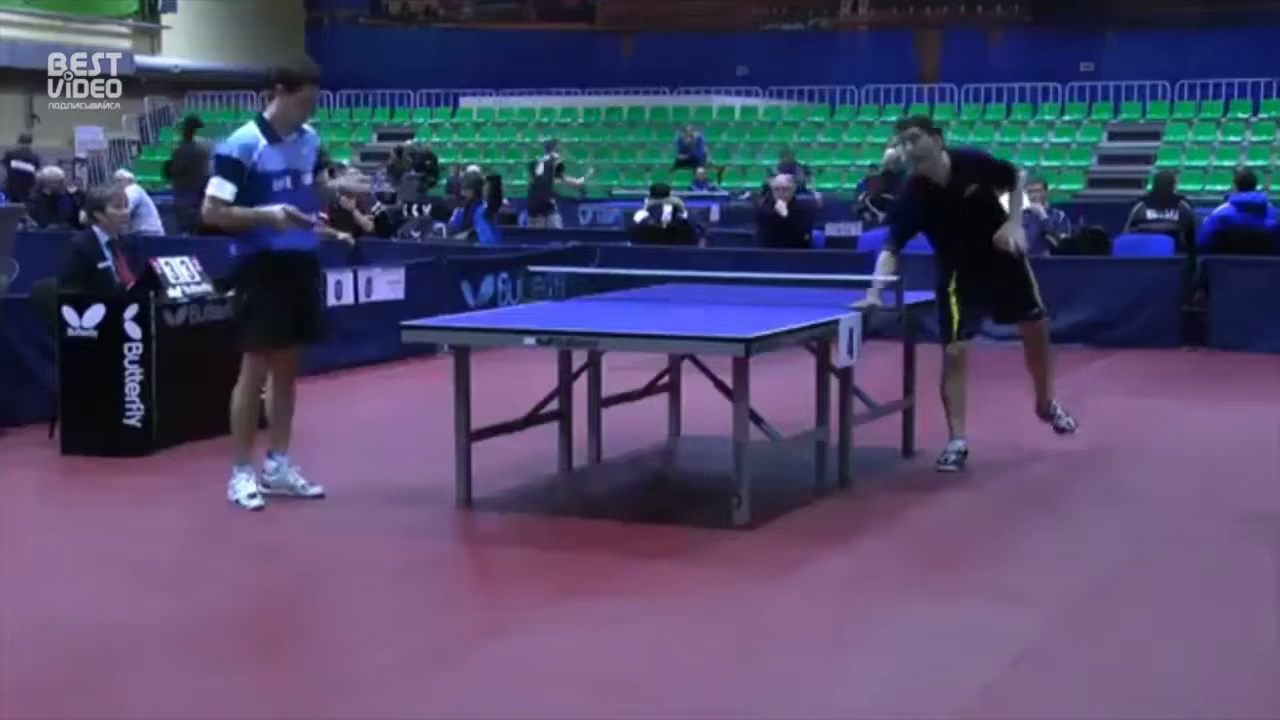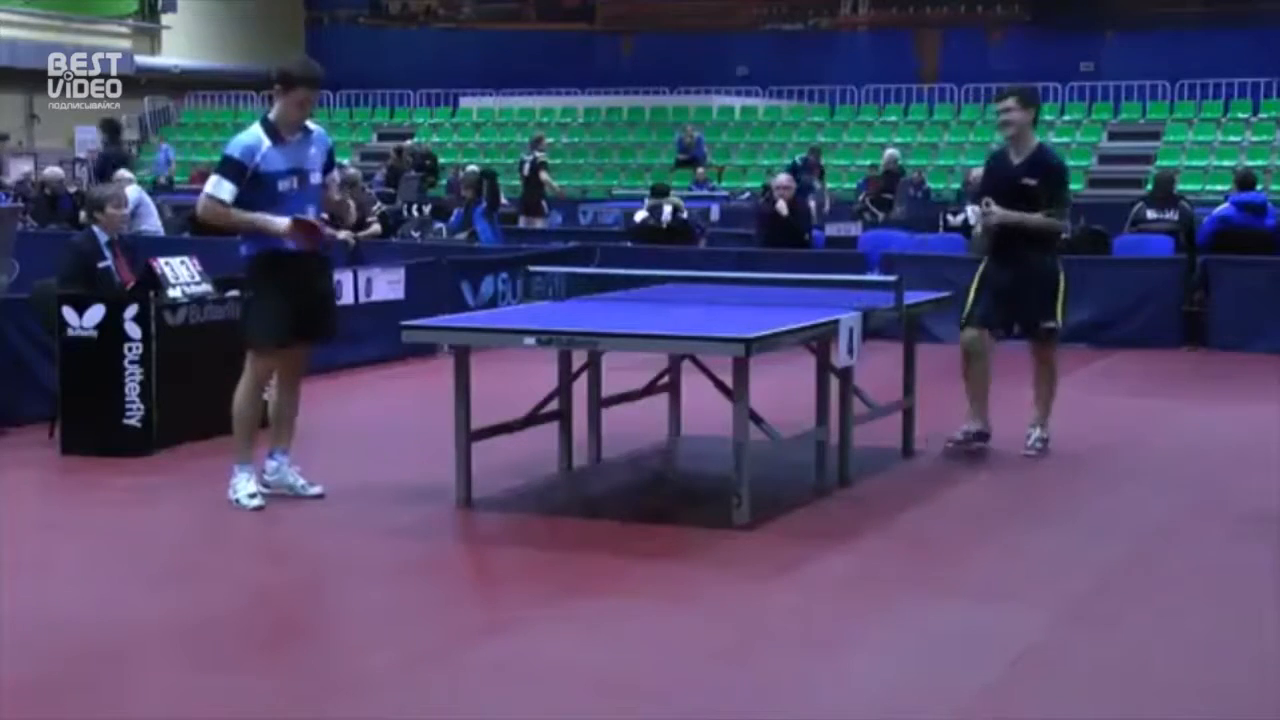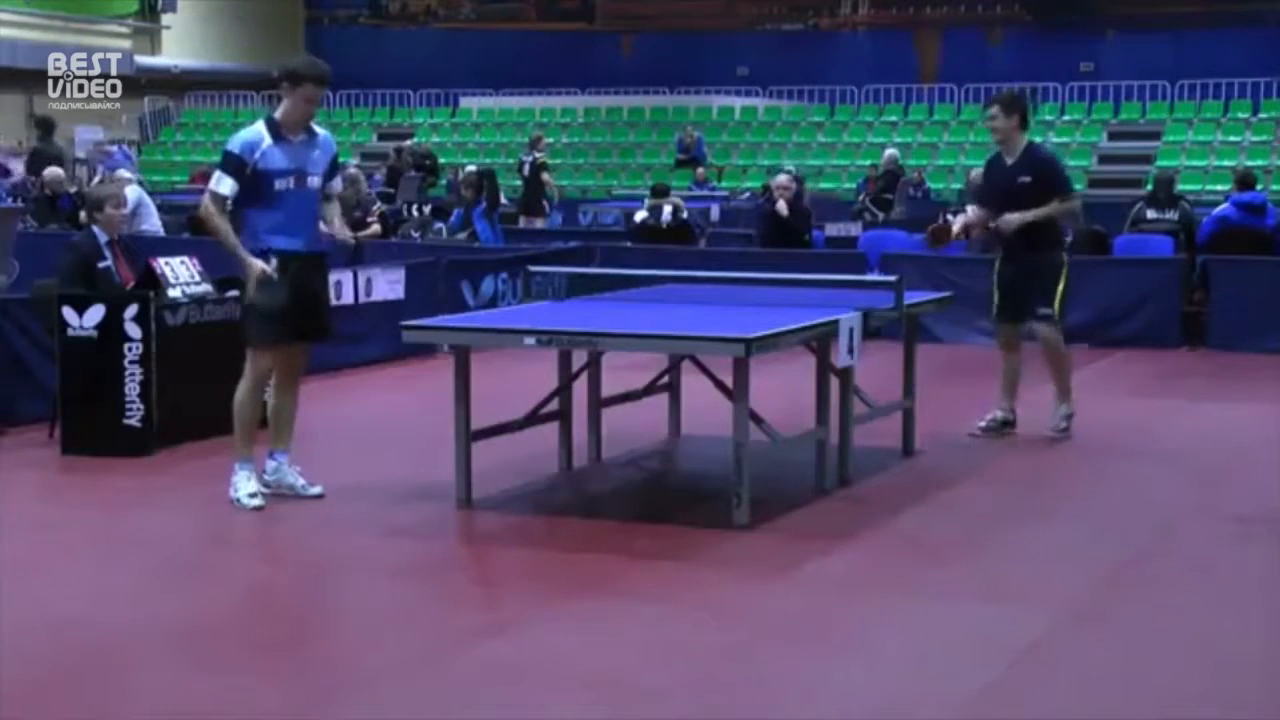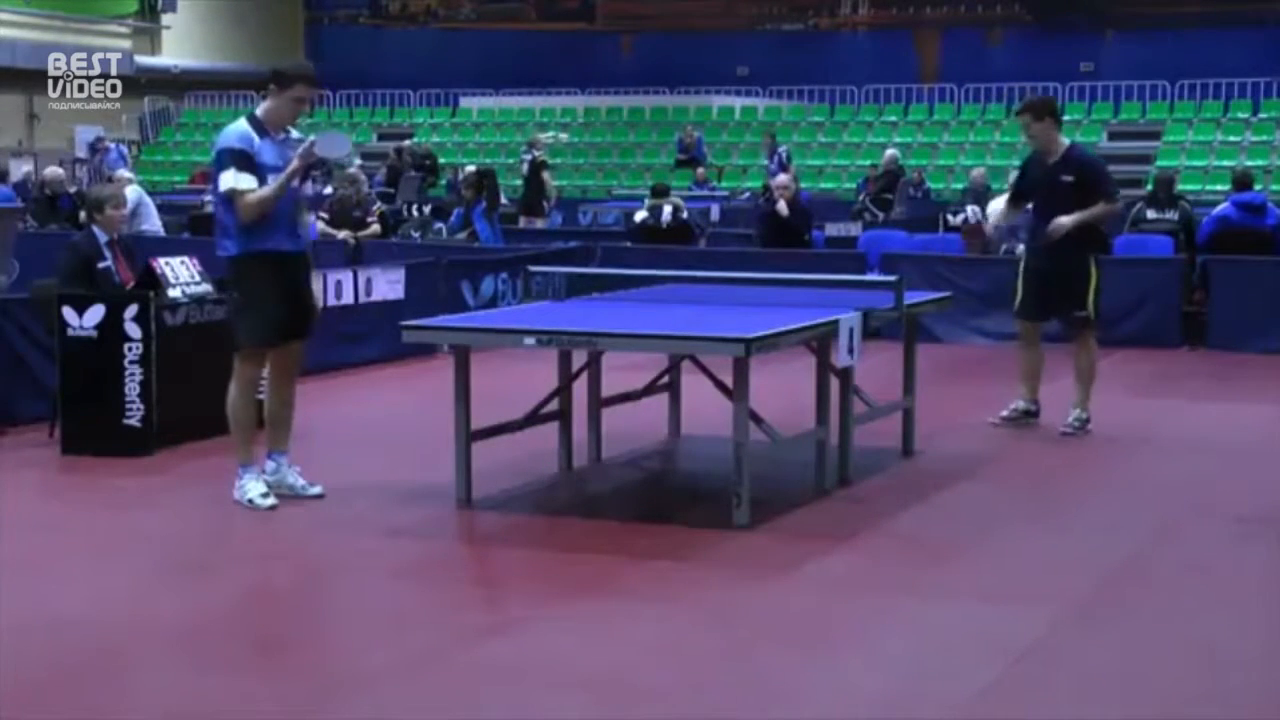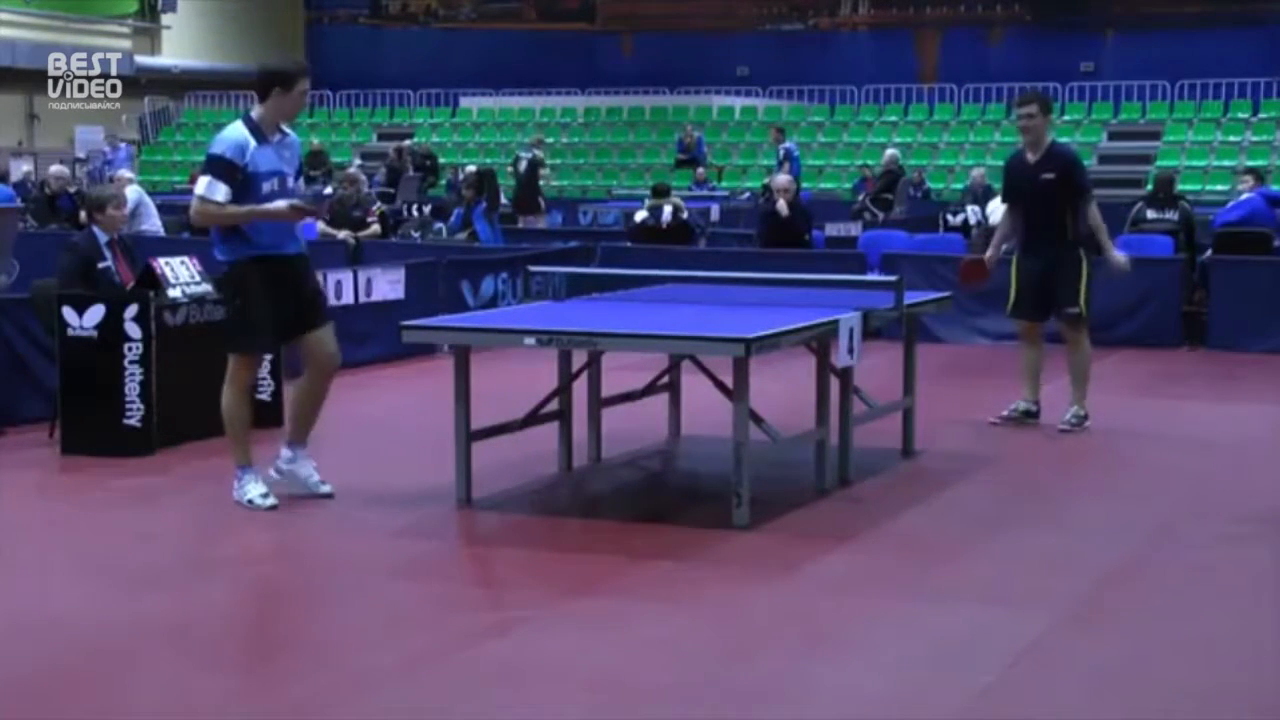
dt=0.7s
person 1, frame 1
left shoulder: (310, 139)
right shoulder: (242, 145)
right elbow: (212, 210)
left wrist: (340, 191)
right wrist: (265, 214)
left hip: (303, 263)
right hip: (262, 267)
left knee: (288, 369)
right knee: (256, 368)
left ankle: (278, 465)
right ankle: (241, 472)
person 1, frame 2
left shoulder: (320, 139)
right shoulder: (248, 146)
right elbow: (207, 207)
left wrist: (340, 208)
right wrist: (265, 222)
left hip: (311, 264)
right hip: (269, 267)
left knee: (293, 368)
right knee: (259, 367)
left ankle: (278, 465)
right ankle: (242, 472)
person 1, frame 3
left shoulder: (325, 144)
right shoulder: (249, 143)
right elbow: (210, 206)
left wrist: (336, 222)
right wrist: (247, 258)
left hip: (310, 266)
right hip: (269, 269)
left knee: (293, 368)
right knee: (260, 367)
left ankle: (278, 465)
right ankle: (243, 470)
person 1, frame 4
left shoulder: (294, 141)
right shoulder: (237, 139)
right elbow: (248, 209)
left wrist: (308, 270)
right wrist: (291, 172)
left hip: (291, 263)
right hip: (252, 265)
left knee: (287, 367)
right knee: (250, 368)
left ankle: (278, 465)
right ankle: (246, 473)
person 1, frame 5
left shoulder: (291, 142)
right shoulder: (231, 144)
right elbow: (200, 212)
right wrist: (267, 211)
left hip: (292, 262)
right hip: (249, 269)
left knee: (325, 359)
right knee: (243, 372)
left ankle: (293, 455)
right ankle: (245, 475)
person 2, frame 1
left shoulder: (975, 162)
right shoulder: (913, 196)
left elbow: (1015, 180)
right elbow: (890, 248)
left wrist: (1014, 223)
right wrist: (875, 290)
left hip: (1004, 258)
right hip: (959, 274)
left knee: (1035, 328)
right knee: (954, 353)
left ankle: (1045, 402)
right ankle: (957, 441)
person 2, frame 2
left shoulder: (1049, 164)
right shoulder: (995, 162)
left elbow: (1057, 223)
left wrist: (1006, 217)
right wrist: (986, 222)
left hip: (1039, 267)
right hip: (998, 264)
left knee: (1043, 347)
right knee: (972, 339)
left ankle: (1039, 428)
right ankle: (978, 424)
person 2, frame 3
left shoulder: (1043, 160)
right shoulder: (993, 166)
left elbow: (1070, 204)
right elbow: (985, 211)
left wrist: (1025, 217)
right wrist: (964, 221)
left hip: (1046, 258)
right hip: (1010, 260)
left knee: (1046, 332)
right knee: (1007, 336)
left ankle: (1065, 405)
right ankle: (1005, 413)
person 2, frame 4
left shoulder: (1084, 161)
right shoulder: (1030, 165)
left elbow: (1112, 204)
right elbow: (1015, 206)
left wrist: (1075, 219)
right wrist: (992, 225)
left hip: (1076, 259)
right hip: (1037, 258)
left knee: (1082, 333)
right knee: (1027, 330)
left ankle: (1081, 411)
right ankle: (1028, 403)
person 2, frame 5
left shoulder: (1065, 158)
right shoulder: (1013, 164)
left elbow: (1088, 206)
left wrist: (1109, 248)
right wrist: (994, 248)
left hip: (1066, 256)
right hip: (1028, 257)
left knee: (1073, 330)
right knee: (1028, 330)
left ankle: (1079, 408)
right ankle: (1029, 403)
